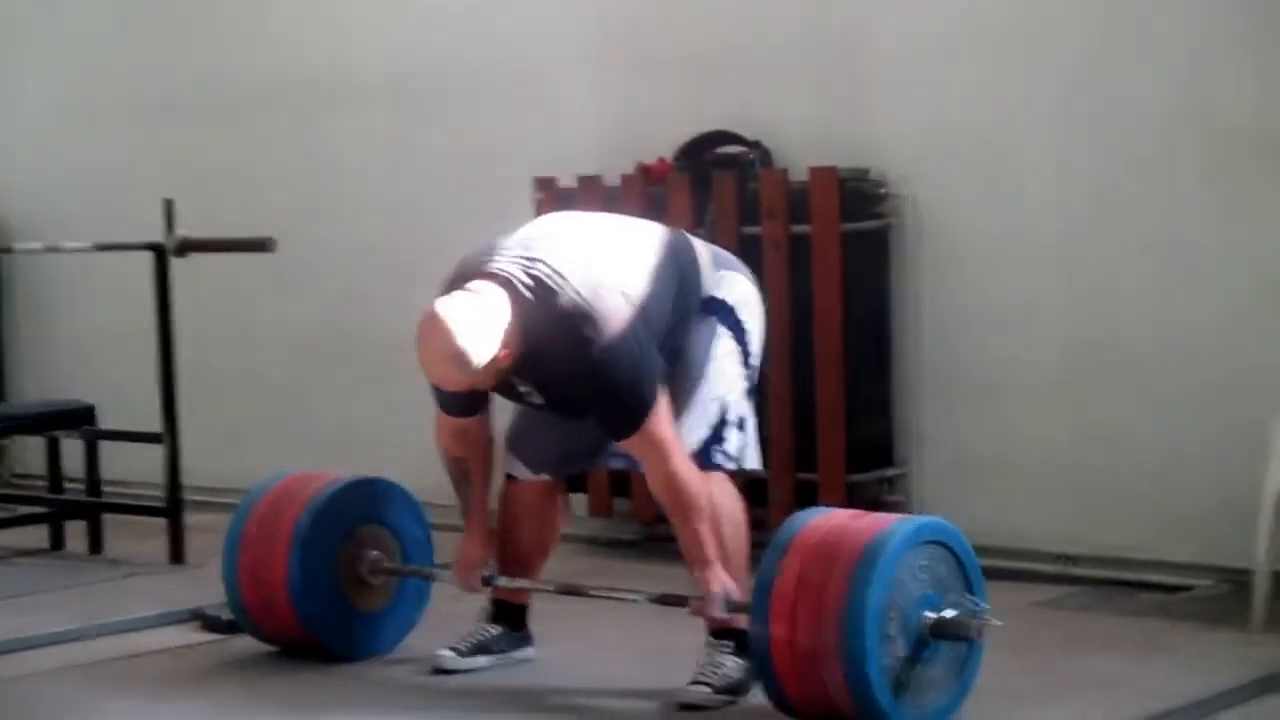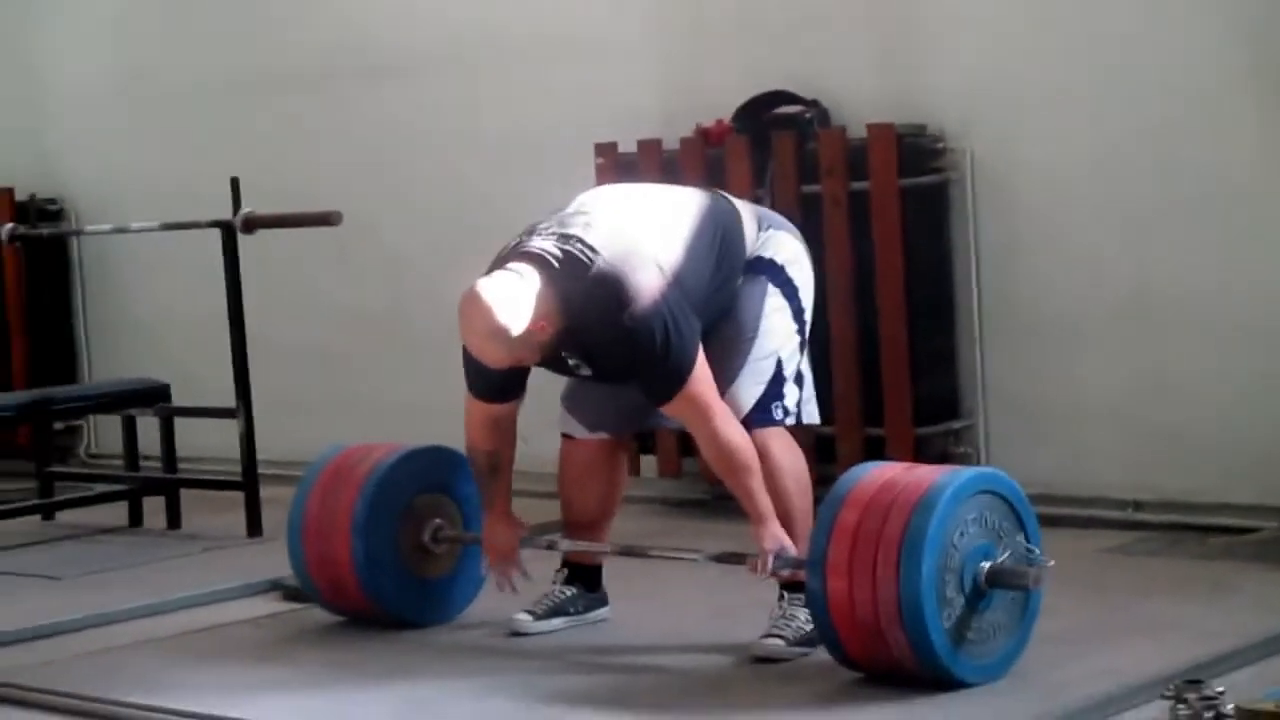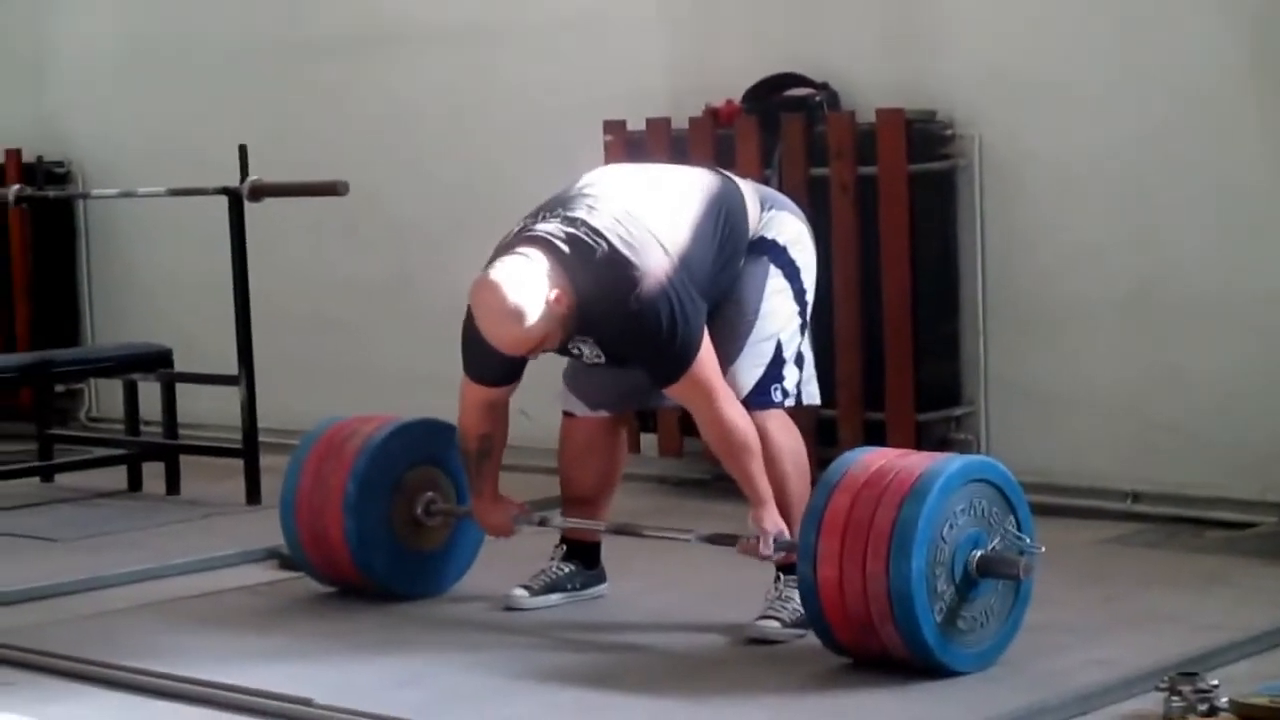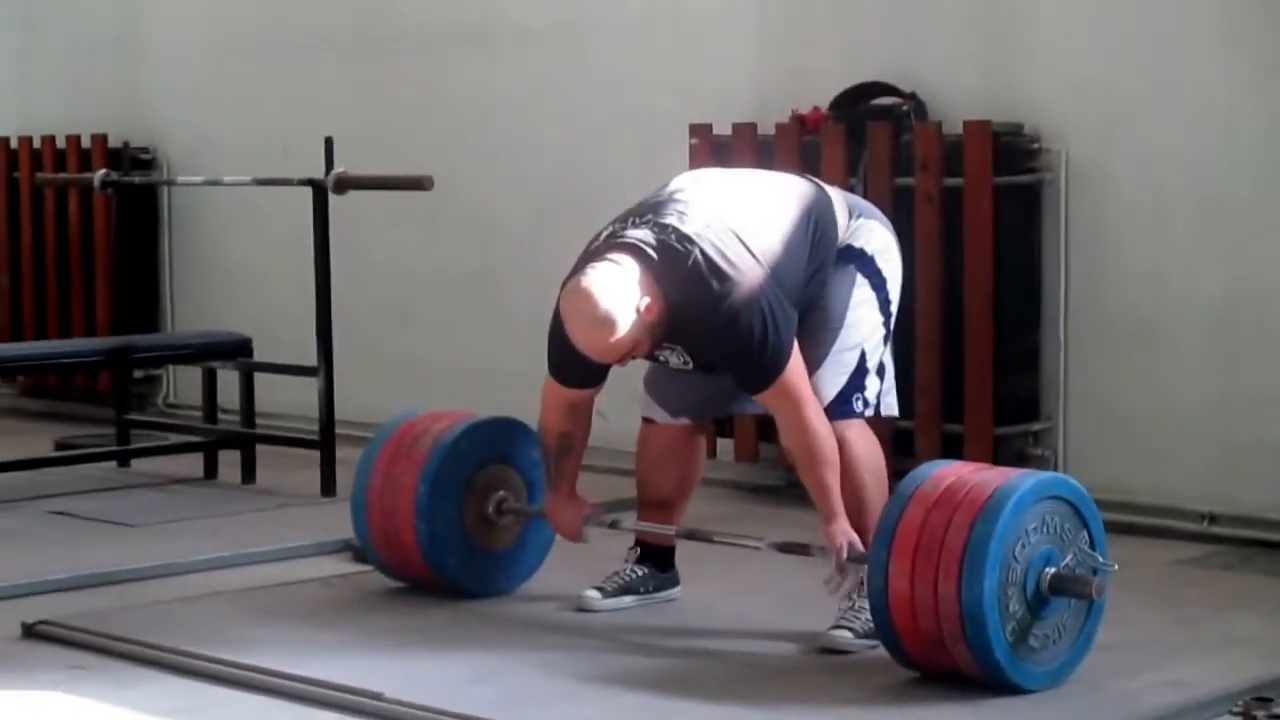
dt=0.4s
person 1, frame 1
left shoulder: (597, 341)
right shoulder: (456, 325)
left elbow: (663, 461)
right elbow: (462, 430)
left wrist: (708, 567)
right wrist: (477, 531)
left hip: (706, 301)
left knee: (698, 461)
right knee: (529, 463)
left ankle: (730, 646)
right ankle: (507, 622)
person 1, frame 2
left shoulder: (634, 312)
right shoulder: (496, 315)
left elbow: (709, 421)
right elbow: (489, 421)
left wrist: (764, 523)
right wrist: (497, 517)
left hip: (755, 259)
left knee: (757, 422)
right knee: (585, 425)
left ankle: (801, 598)
right ankle: (581, 583)
person 1, frame 3
left shoulder: (642, 295)
right shoulder: (502, 301)
left elbow: (712, 407)
right elbow: (482, 403)
left wrist: (762, 507)
right wrist: (484, 496)
left hip: (758, 239)
left knee: (757, 403)
right knee: (587, 403)
left ankle: (796, 580)
right ankle: (579, 559)
person 1, frame 4
left shoulder: (734, 303)
right shoulder: (589, 302)
left elbow: (798, 414)
right elbow: (566, 401)
left wrist: (834, 520)
right wrist: (561, 494)
left hip: (845, 247)
left knee: (836, 411)
right knee: (667, 407)
left ankle: (871, 590)
right ankle: (653, 564)
